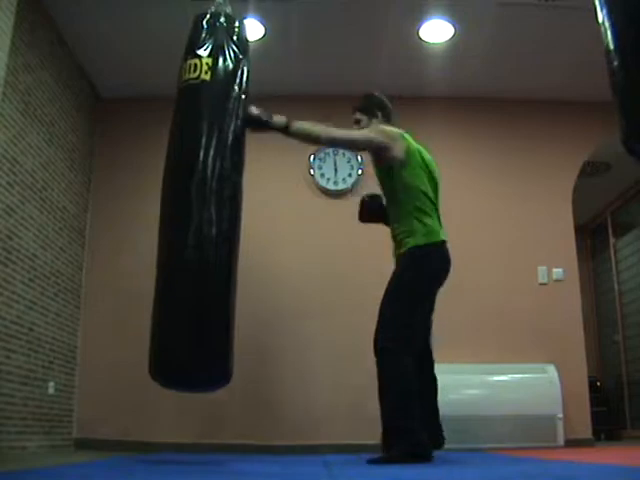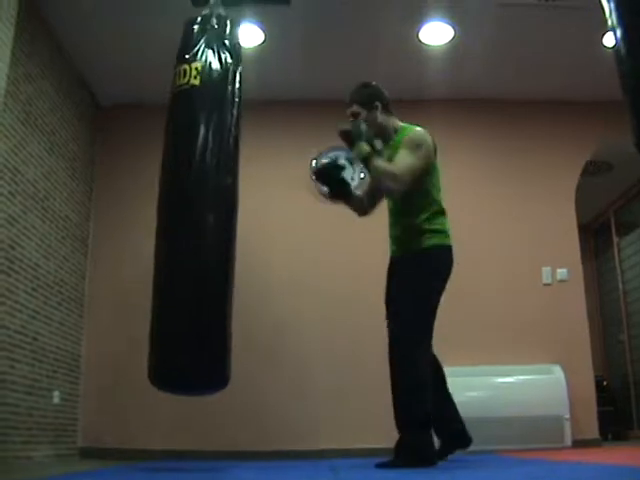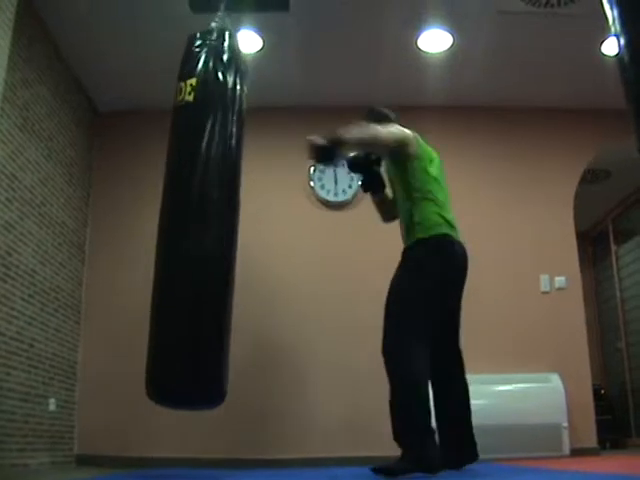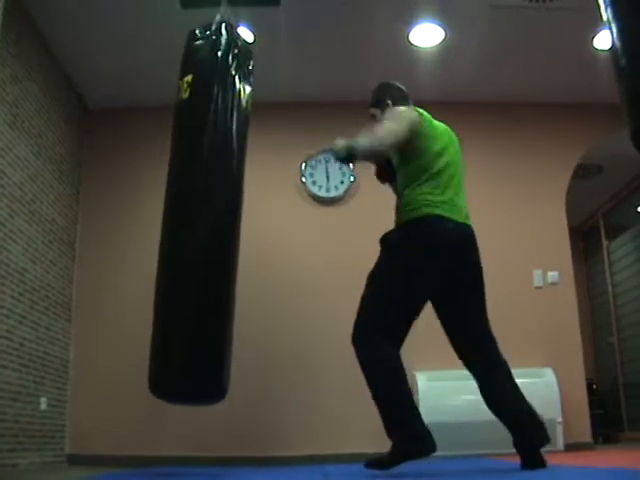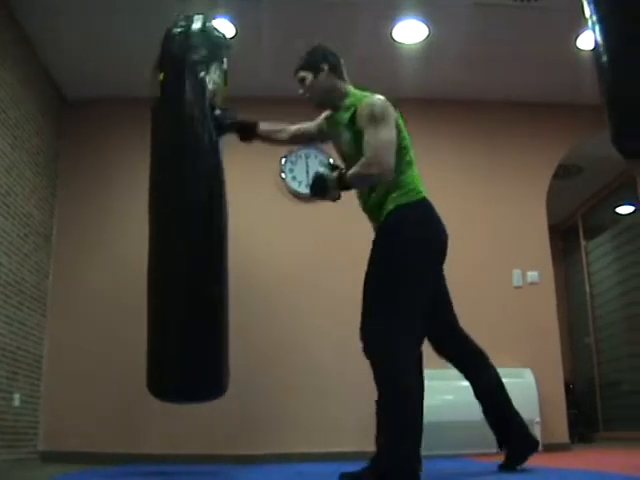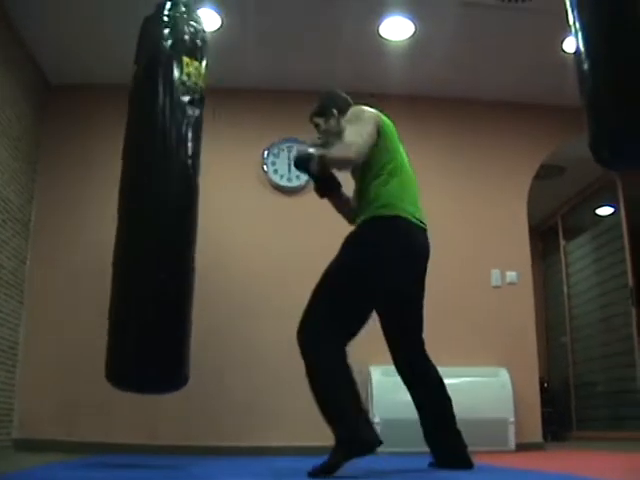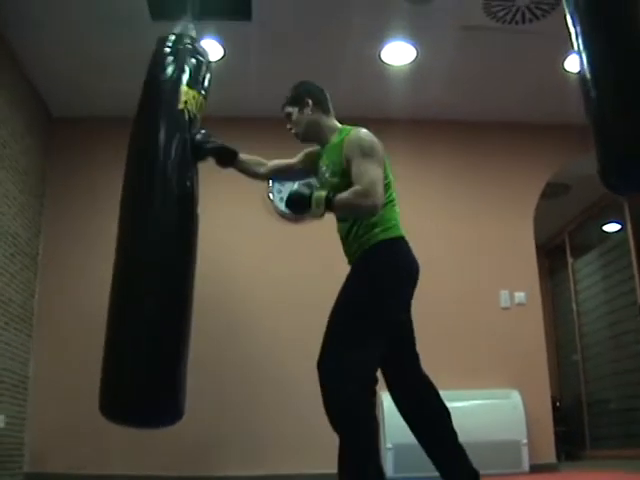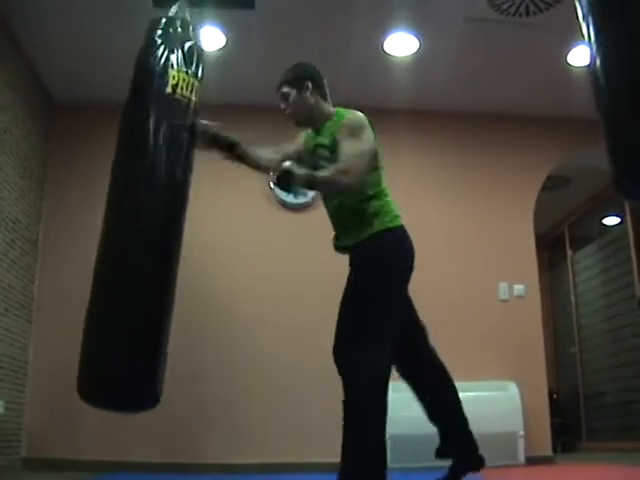
dt=0.4s
person 1, frame 1
left shoulder: (388, 138)
right shoulder: (414, 154)
left elbow: (331, 137)
left wrist: (277, 123)
right wrist: (381, 213)
left hip: (420, 256)
right hip: (432, 255)
left knee: (392, 344)
right knee: (415, 349)
left ankle: (407, 442)
right ankle: (427, 434)
person 1, frame 2
left shoulder: (415, 139)
right shoulder: (384, 151)
left elbow: (394, 182)
right elbow: (364, 207)
left wrist: (363, 151)
left hip: (428, 253)
right hip: (404, 257)
left knee: (406, 345)
right knee: (411, 346)
left ankle: (416, 446)
right ankle: (451, 432)
person 1, frame 3
left shoulder: (403, 137)
right shoulder: (404, 162)
left elbow: (363, 134)
right elbow: (391, 212)
left wrist: (330, 142)
right wrist: (371, 180)
left hip: (431, 251)
right hip: (448, 252)
left knee: (403, 347)
right knee: (443, 354)
left ankle: (419, 449)
right ankle: (459, 447)
person 1, frame 4
left shoulder: (404, 115)
right shoulder: (445, 133)
left elbow: (372, 145)
left wrist: (346, 147)
right wrist: (391, 172)
left hip: (421, 234)
right hip: (460, 236)
left knee: (372, 336)
right knee: (477, 343)
left ankle: (409, 437)
right ankle: (530, 439)
person 1, frame 5
left shoulder: (372, 105)
right shoulder: (334, 118)
left elbow: (380, 168)
right elbow: (290, 134)
left wrist: (338, 180)
right wrist: (248, 128)
left hip: (408, 223)
right hip: (410, 227)
left knee: (389, 337)
right knee: (445, 333)
right ankle: (514, 434)
person 1, frame 6
left shoulder: (362, 116)
right shoulder: (373, 134)
left elbow: (351, 156)
left wrist: (313, 156)
right wrist: (327, 186)
left hip: (384, 237)
right hip: (412, 240)
left knee: (318, 334)
right knee: (409, 349)
left ankle: (354, 434)
person 1, frame 7
left shoulder: (358, 139)
right shoulder: (320, 154)
left elbow: (369, 199)
right elbow: (271, 170)
left wrist: (321, 199)
right wrist: (226, 154)
left hip: (383, 257)
right hip: (388, 264)
left knee: (340, 367)
right knee: (404, 371)
person 1, frame 8
left shoulder: (351, 122)
right shoulder: (313, 140)
left elbow: (350, 178)
right elbow: (270, 161)
left wrist: (301, 176)
right wrist: (224, 142)
left hip: (380, 247)
right hip: (377, 249)
left knee: (355, 356)
right knee: (412, 352)
